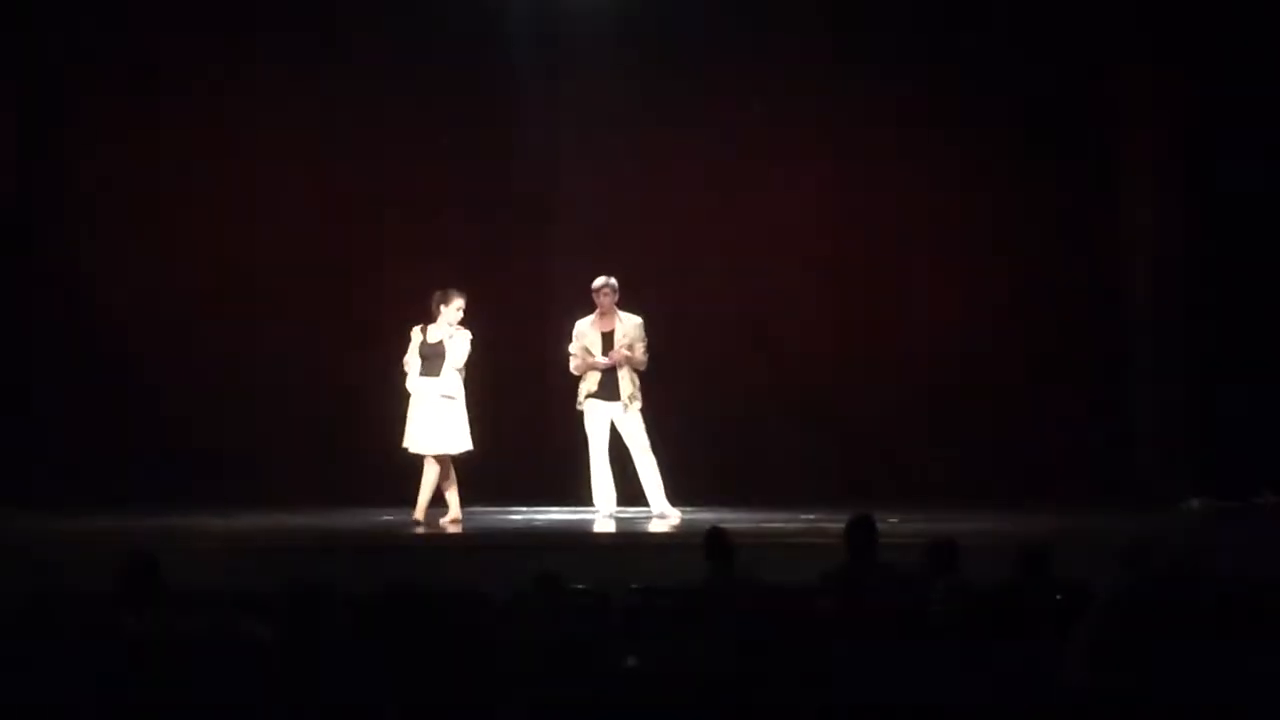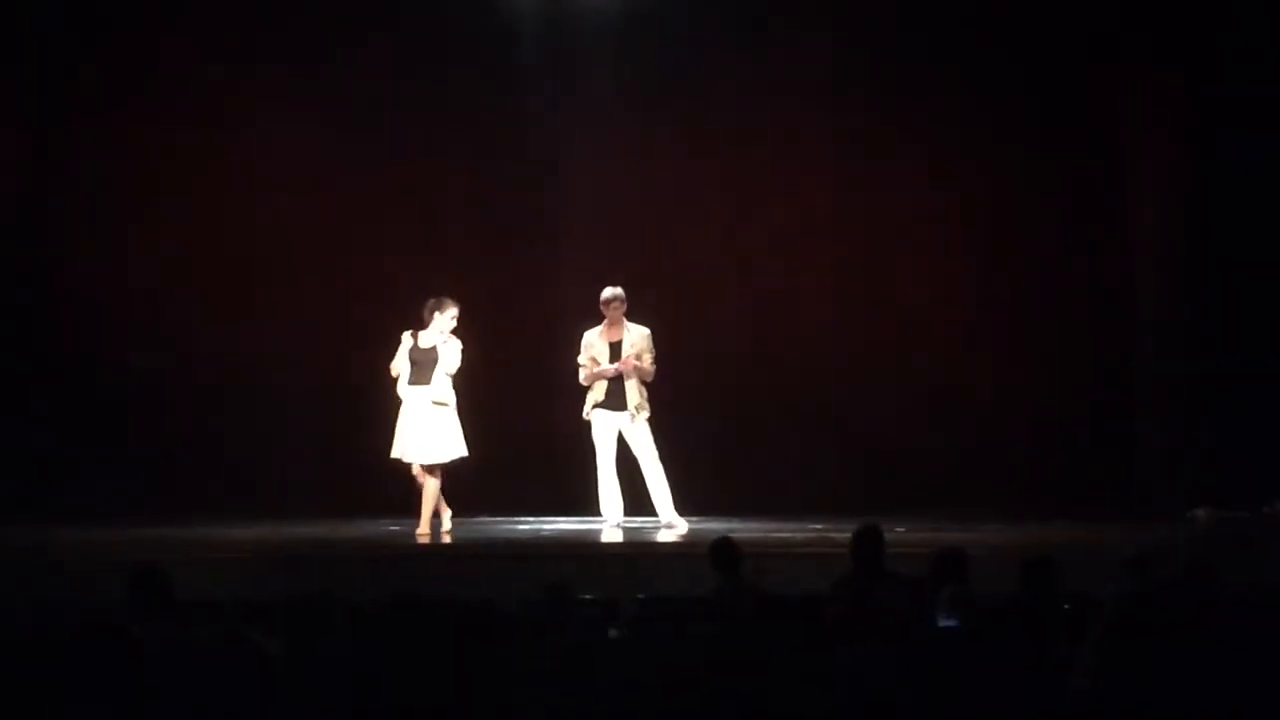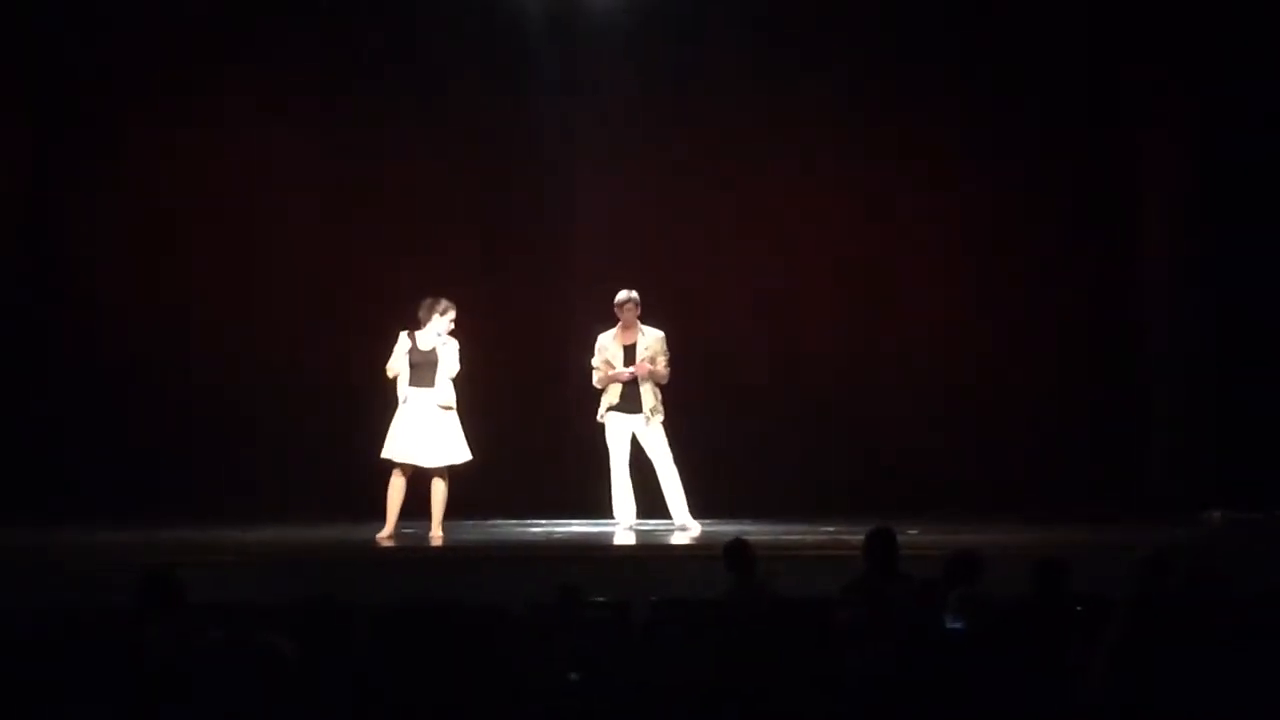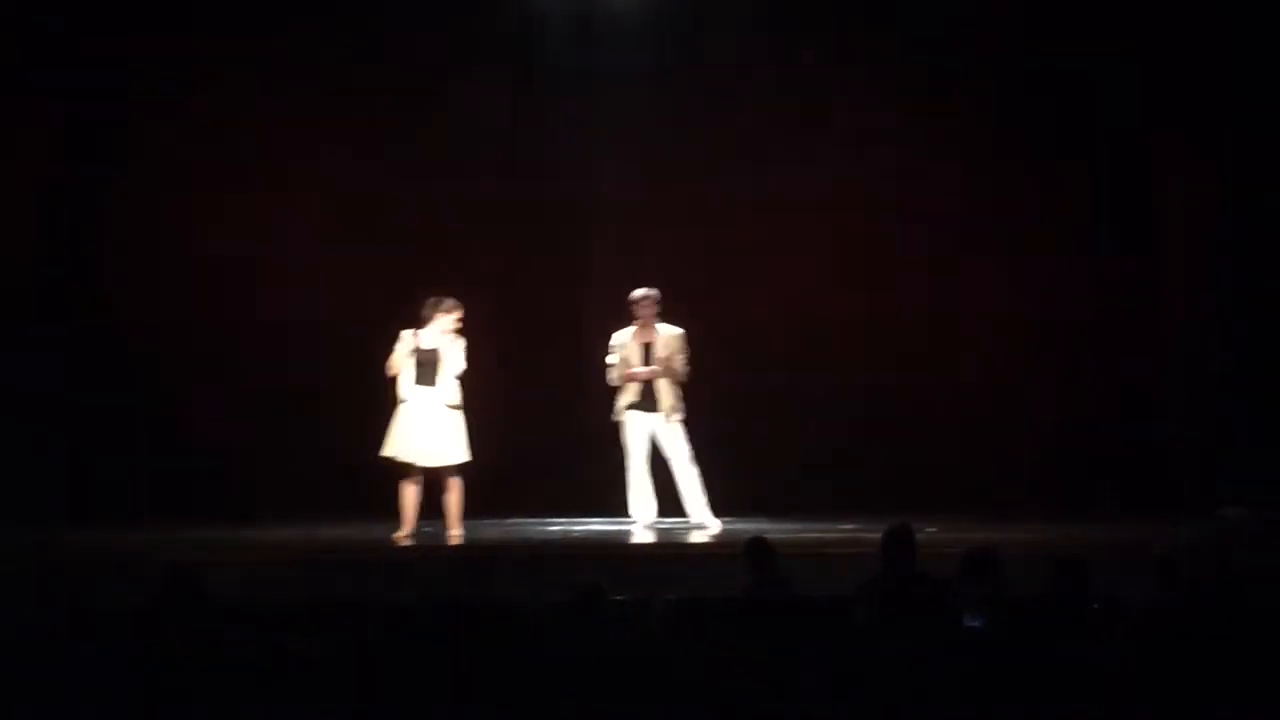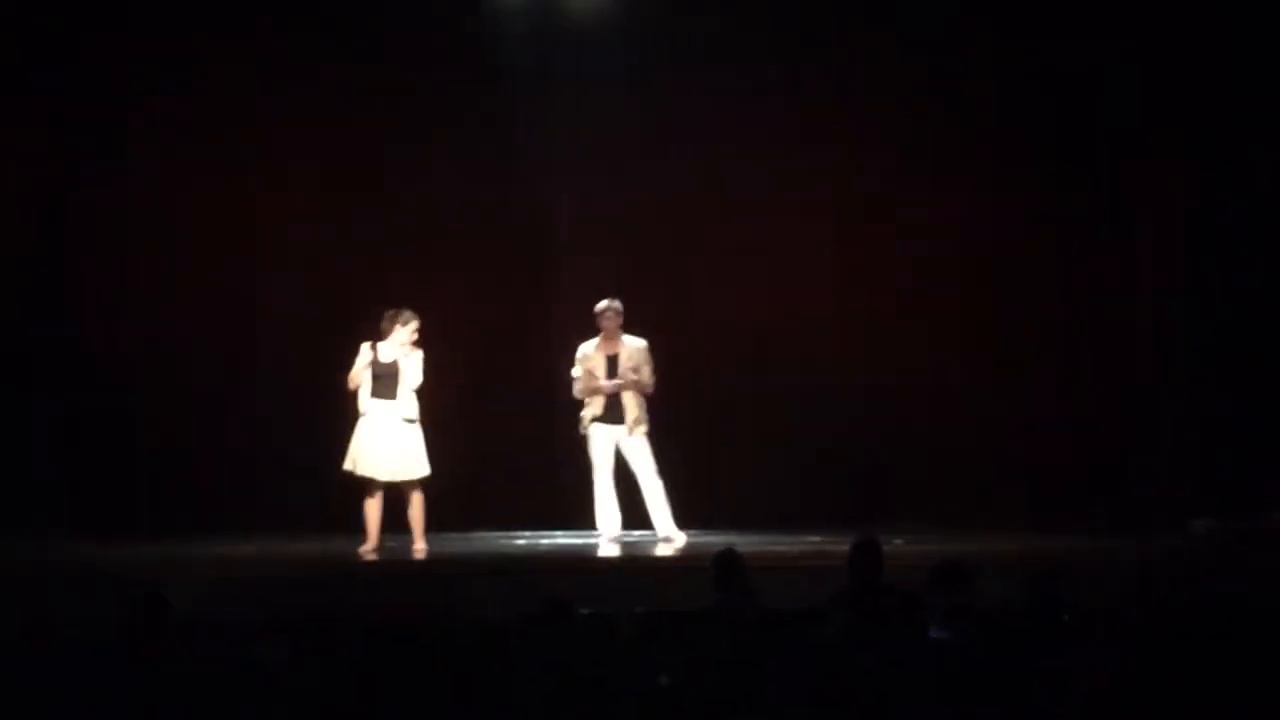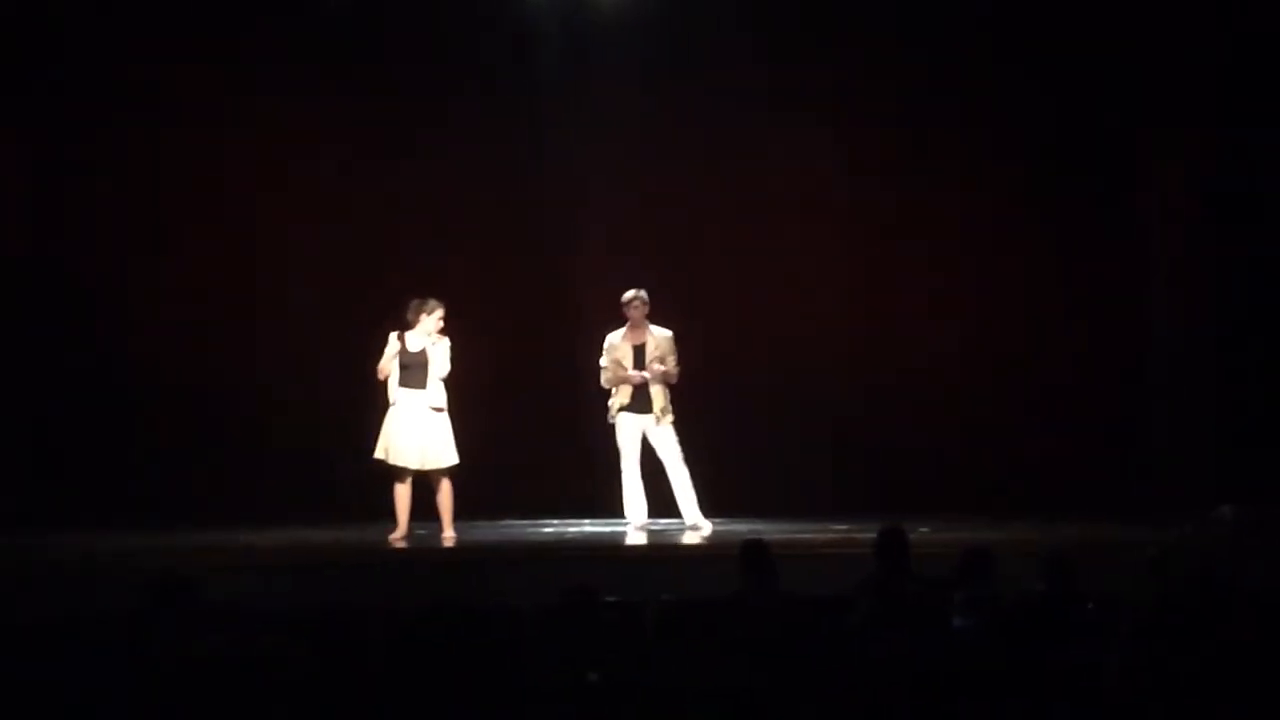
dt=0.4s
person 1, frame 1
left shoulder: (633, 323)
right shoulder: (582, 327)
left elbow: (643, 363)
right elbow: (574, 366)
left wrist: (628, 356)
right wrist: (592, 362)
left hip: (624, 398)
right hip: (595, 398)
left knee: (642, 449)
right knee: (598, 453)
left ankle: (660, 505)
right ankle: (605, 507)
person 1, frame 2
left shoulder: (641, 334)
right shoulder: (590, 337)
left elbow: (650, 373)
right elbow: (583, 377)
left wrist: (636, 366)
right wrist: (600, 371)
left hip: (632, 408)
right hip: (602, 408)
left knee: (650, 459)
right knee: (605, 463)
left ankle: (668, 515)
right ankle: (612, 517)
person 1, frame 3
left shoulder: (655, 337)
right shoulder: (605, 340)
left elbow: (664, 376)
right elbow: (597, 380)
left wrist: (650, 370)
right wrist: (614, 374)
left hip: (646, 411)
right hip: (616, 411)
left knee: (665, 461)
right knee: (619, 465)
left ankle: (682, 517)
right ankle: (625, 519)
person 1, frame 4
left shoulder: (673, 334)
right shoulder: (621, 338)
left elbow: (682, 375)
right elbow: (613, 377)
left wrist: (668, 367)
right wrist: (633, 373)
left hip: (664, 410)
right hip: (635, 409)
left knee: (683, 461)
right knee: (636, 463)
left ankle: (701, 516)
right ankle: (644, 517)
person 1, frame 5
left shoulder: (638, 347)
right shoulder: (586, 350)
left elbow: (649, 386)
right elbow: (578, 390)
left wrist: (635, 381)
right wrist: (598, 387)
left hip: (630, 422)
right hip: (600, 422)
left knee: (648, 474)
right knee: (602, 476)
left ankle: (667, 529)
right ankle: (610, 530)
person 1, frame 6
left shoulder: (664, 337)
right shoulder: (613, 340)
left elbow: (674, 377)
right elbow: (605, 379)
left wrist: (663, 371)
right wrist: (626, 376)
left hip: (657, 411)
right hip: (626, 411)
left knee: (675, 462)
right knee: (629, 465)
left ankle: (694, 517)
right ankle: (637, 519)
person 2, frame 1
left shoulder: (461, 335)
right shoulder: (420, 332)
left elbow: (457, 362)
right elbow: (408, 366)
left wrist: (447, 336)
right wrist: (415, 342)
left hip: (445, 398)
right hip: (421, 397)
left knee: (434, 456)
right knee: (441, 457)
left ankle: (420, 511)
right ankle: (454, 509)
person 2, frame 2
left shoulder: (452, 343)
right shoulder: (411, 337)
left elbow: (451, 368)
right elbow: (394, 370)
left wrist: (441, 342)
right wrist: (405, 347)
left hip: (437, 405)
right hip: (412, 405)
left knee: (432, 466)
right knee: (418, 468)
left ankle: (425, 523)
right ankle: (443, 510)
person 2, frame 3
left shoulder: (450, 344)
right shoulder: (408, 338)
left elbow: (451, 372)
right elbow: (391, 371)
left wrist: (440, 344)
right wrist: (405, 348)
left hip: (439, 408)
right hip: (412, 406)
left knee: (439, 470)
right knee: (401, 467)
left ankle: (436, 527)
right ankle: (389, 526)
person 2, frame 4
left shoulder: (455, 342)
right shoulder: (411, 337)
left elbow: (456, 370)
right elbow: (392, 370)
left wrist: (445, 344)
right wrist: (406, 348)
left hip: (443, 407)
right hip: (415, 406)
left knee: (449, 470)
right knee: (412, 469)
left ankle: (454, 527)
right ankle: (407, 526)
person 2, frame 5
left shoulder: (413, 355)
right shoulder: (369, 349)
left elbow: (413, 383)
right elbow: (352, 383)
left wrist: (402, 356)
right wrist: (363, 362)
left hip: (401, 420)
right hip: (374, 419)
left knee: (411, 483)
right knee: (373, 483)
left ankle: (419, 540)
right ankle: (372, 540)
person 2, frame 6
left shoulder: (441, 343)
right shoulder: (397, 339)
left elbow: (441, 373)
right elbow: (382, 374)
left wrist: (430, 345)
right wrist: (391, 352)
left hip: (430, 408)
right hip: (403, 408)
left knee: (439, 472)
right knee: (402, 470)
left ankle: (448, 528)
right ankle: (401, 528)
